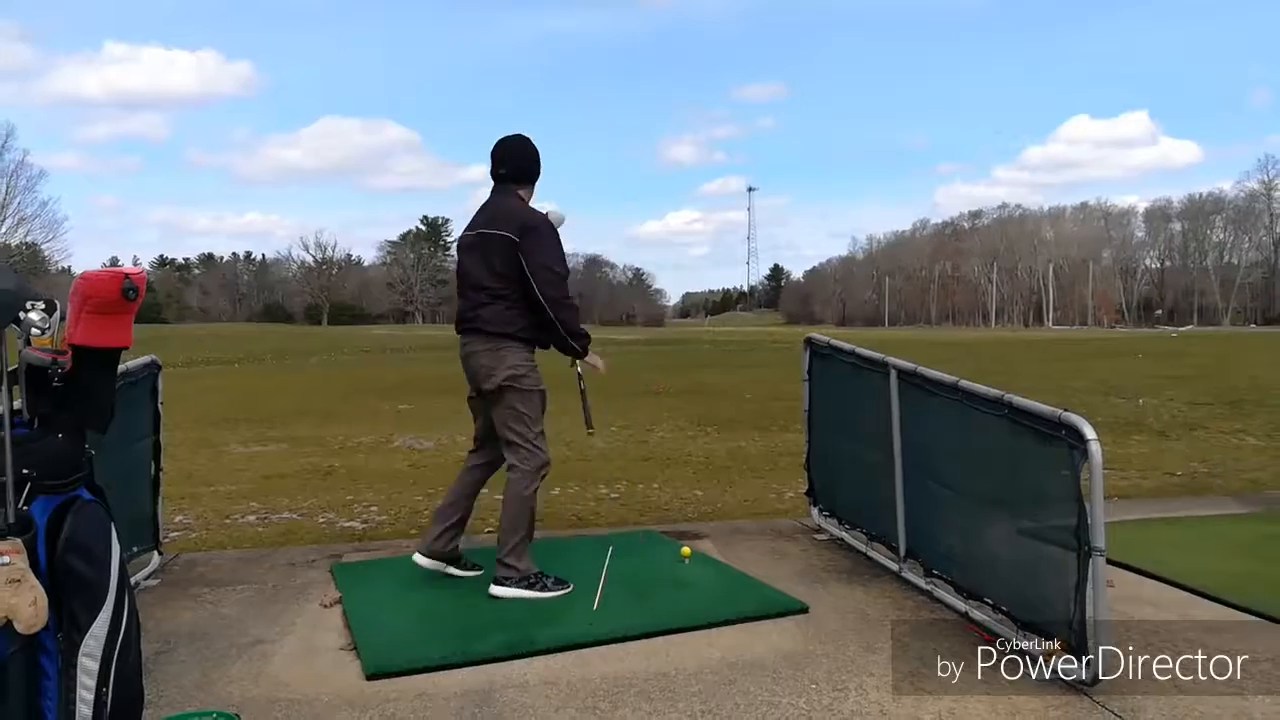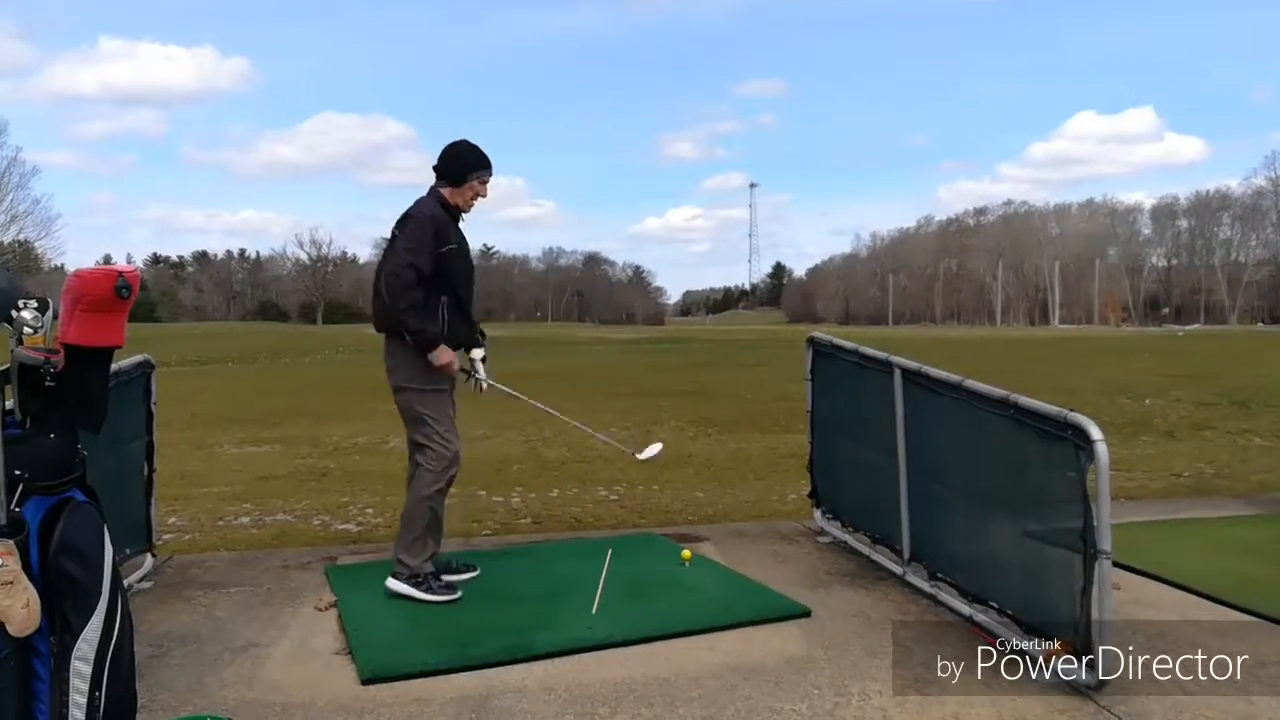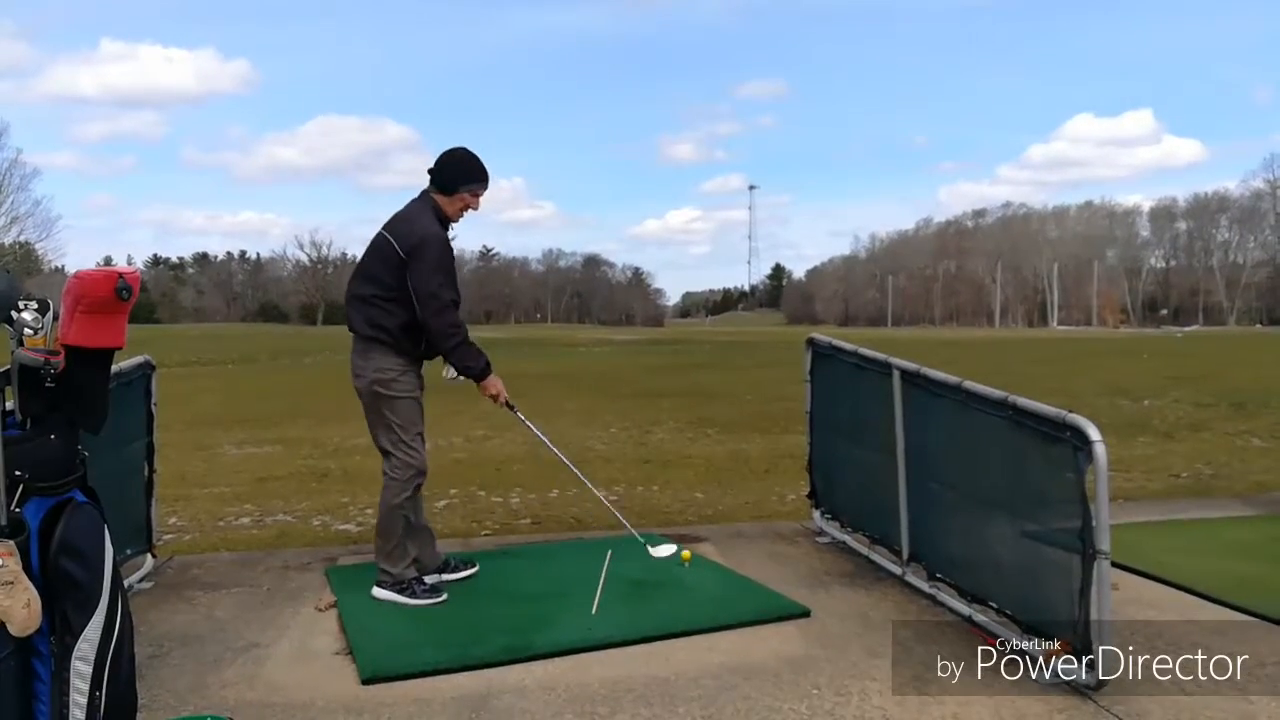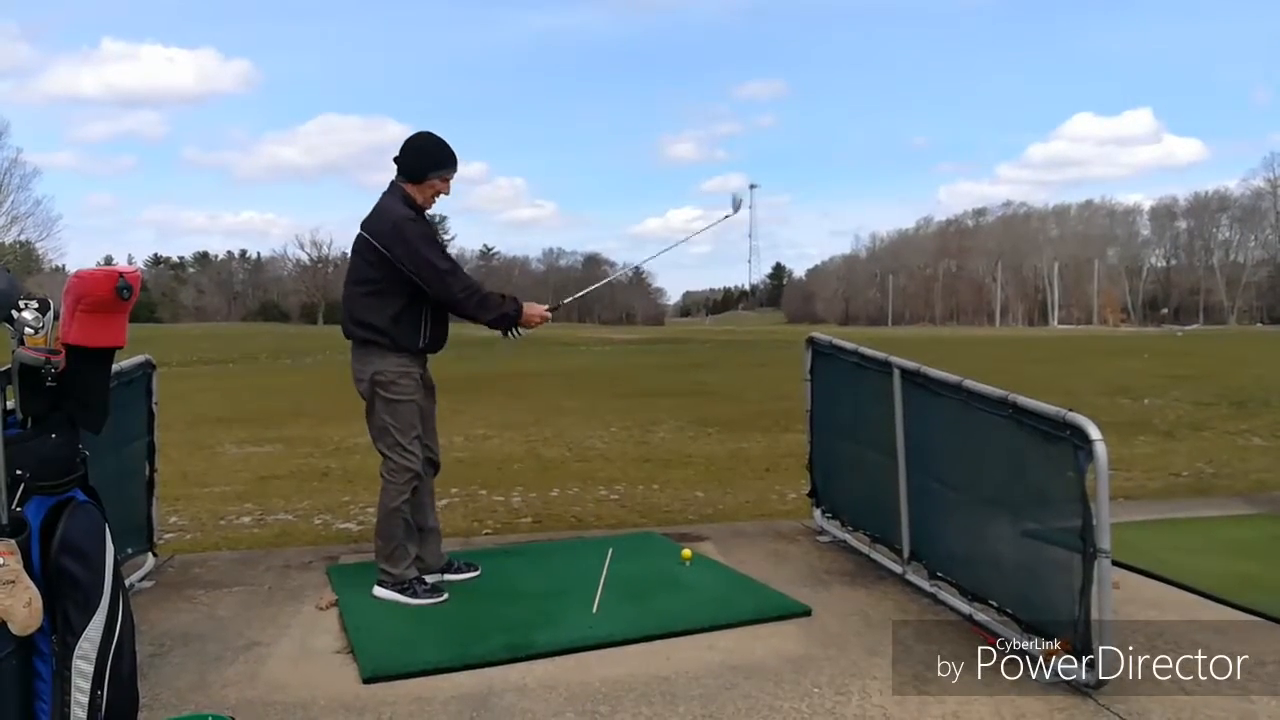
dt=0.7s
person 1, frame 1
left shoulder: (475, 226)
right shoulder: (531, 223)
right elbow: (551, 293)
right wrist: (580, 347)
left hip: (474, 345)
right hip: (507, 351)
left knee: (488, 450)
right knee: (528, 458)
left ankle: (438, 545)
right ankle: (513, 572)
person 1, frame 2
left shoulder: (445, 224)
right shoulder: (425, 219)
right elbow: (399, 286)
left wrist: (473, 345)
right wrist: (433, 344)
left hip: (428, 356)
right hip: (417, 357)
left knee: (429, 457)
right knee: (440, 455)
left ankle: (424, 559)
right ankle: (410, 569)
person 1, frame 3
left shoulder: (414, 221)
right shoulder: (427, 237)
right elbow: (440, 314)
left wrist: (468, 364)
right wrist: (481, 372)
left hip: (389, 354)
right hip: (386, 361)
left knee: (407, 463)
right knee: (407, 464)
left ankle: (423, 560)
right ankle: (393, 576)
person 1, frame 4
left shoulder: (402, 217)
right shoulder: (397, 222)
left elbow: (445, 281)
right elbow: (449, 284)
left wrist: (504, 313)
right wrist: (514, 311)
left hip: (406, 357)
right hip: (386, 361)
left knee: (424, 461)
right knee: (402, 465)
left ankle: (426, 561)
right ankle: (394, 576)
